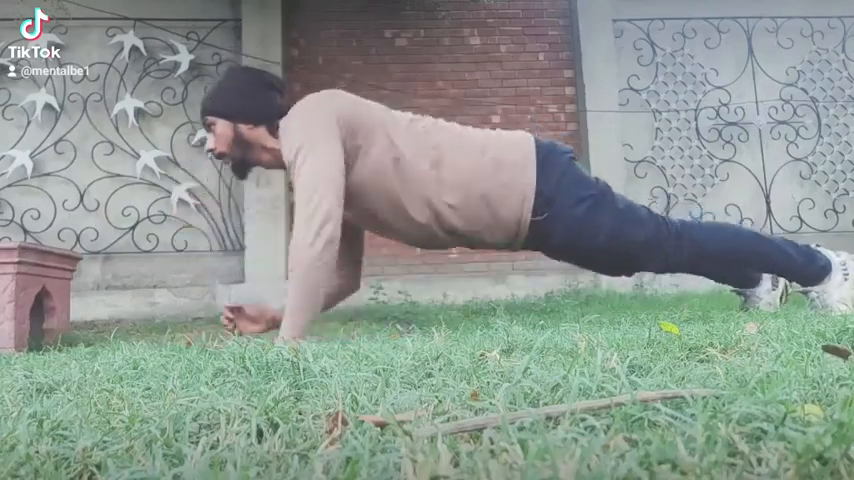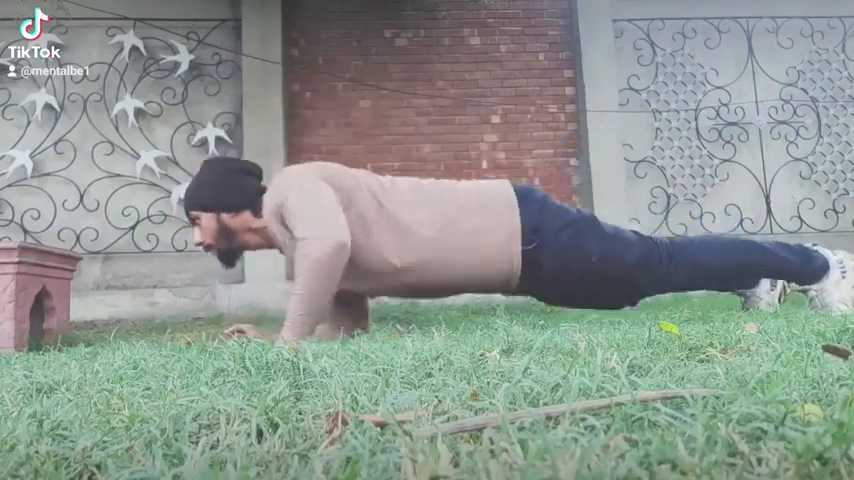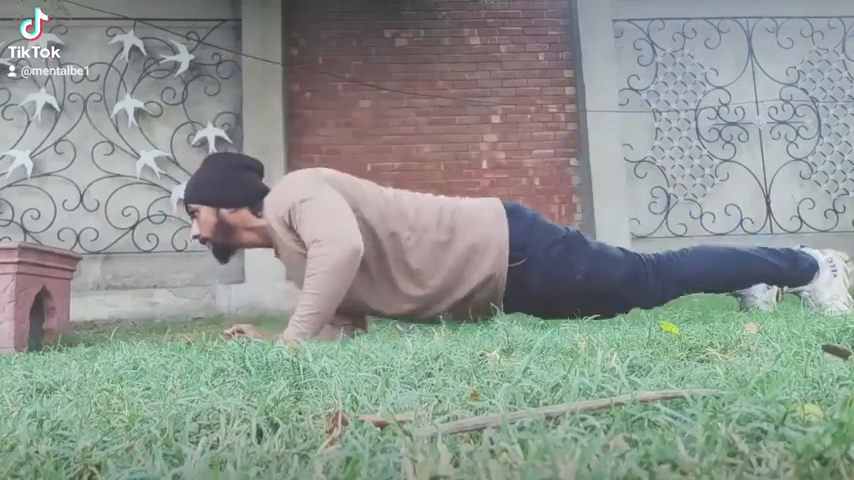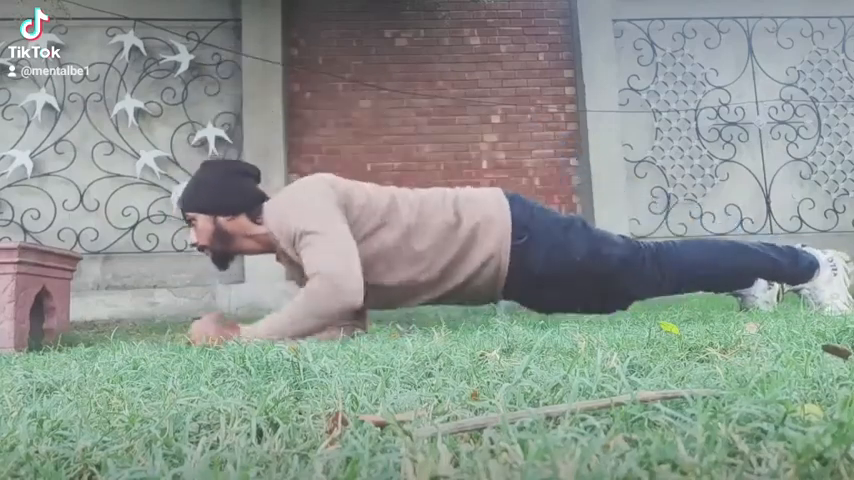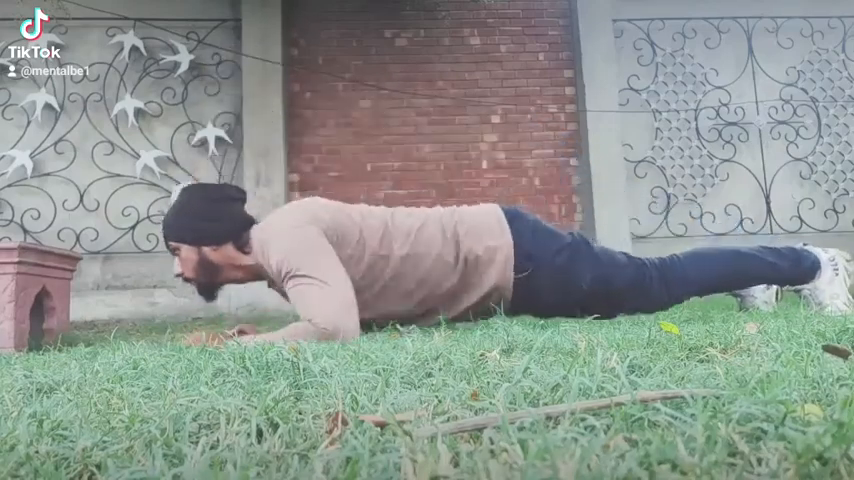
dt=0.2s
person 1, frame 1
left shoulder: (308, 123)
right shoulder: (311, 164)
left elbow: (318, 233)
right elbow: (342, 274)
left wrist: (291, 342)
right wrist: (278, 318)
left hip: (535, 187)
right hip: (526, 208)
left knee: (670, 243)
right knee: (650, 252)
right ankle: (759, 280)
person 1, frame 2
left shoulder: (292, 190)
right shoulder: (294, 245)
left elbow: (333, 240)
right elbow: (348, 325)
left wrist: (289, 342)
right wrist: (275, 342)
left hip: (520, 231)
right hip: (509, 254)
left knee: (661, 261)
right knee: (641, 275)
right ankle: (756, 279)
person 1, frame 3
left shoulder: (296, 195)
right shoulder: (292, 250)
left elbow: (347, 250)
right elbow: (349, 324)
left wrist: (290, 344)
right wrist: (277, 343)
left hip: (512, 253)
right hip: (503, 281)
left knee: (652, 278)
right knee: (621, 293)
right ankle: (751, 282)
person 1, frame 4
left shoulder: (300, 206)
right shoulder: (290, 238)
left elbow: (345, 291)
right elbow: (348, 319)
left wrist: (247, 338)
right wrist: (271, 333)
left hip: (509, 237)
right hip: (500, 263)
left knee: (652, 266)
right knee: (624, 287)
right ankle: (754, 278)
person 1, frame 5
left shoulder: (286, 238)
right shoulder: (283, 243)
left elbow: (338, 326)
right elbow: (339, 317)
left wrist: (249, 347)
right wrist: (267, 340)
left hip: (510, 259)
right hip: (495, 259)
left knee: (655, 282)
right knee: (635, 286)
right ankle: (754, 276)
